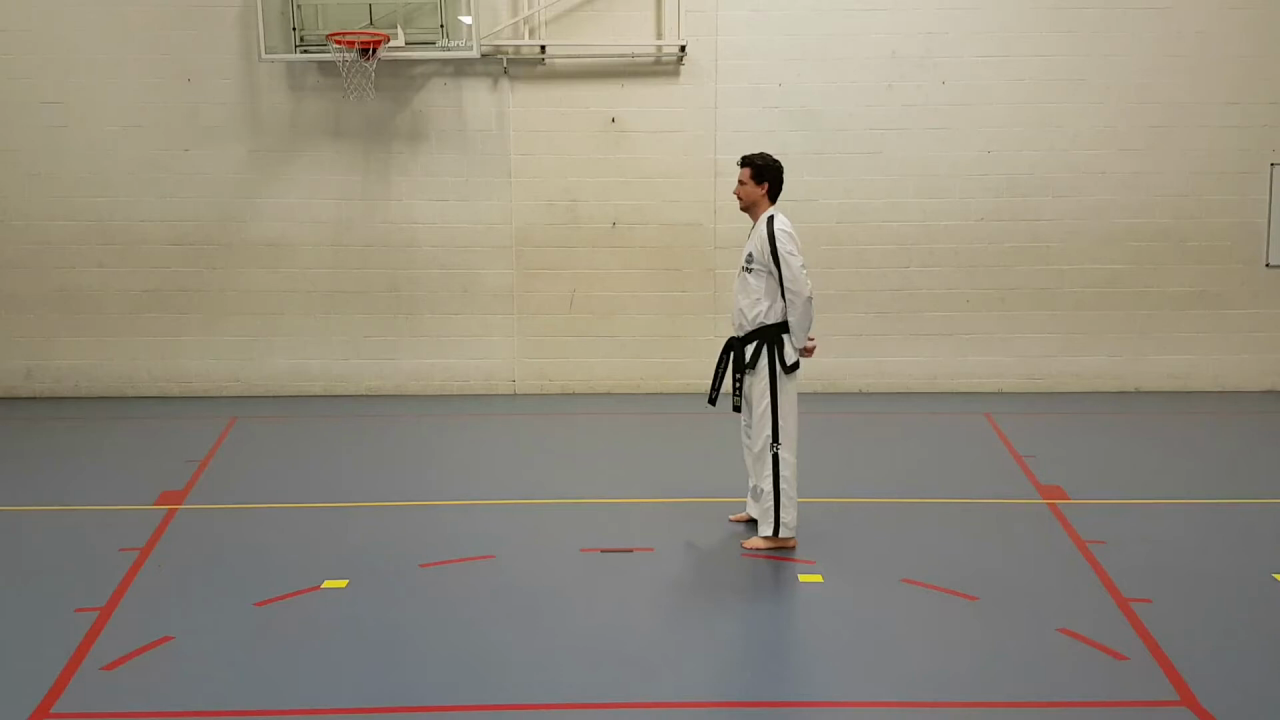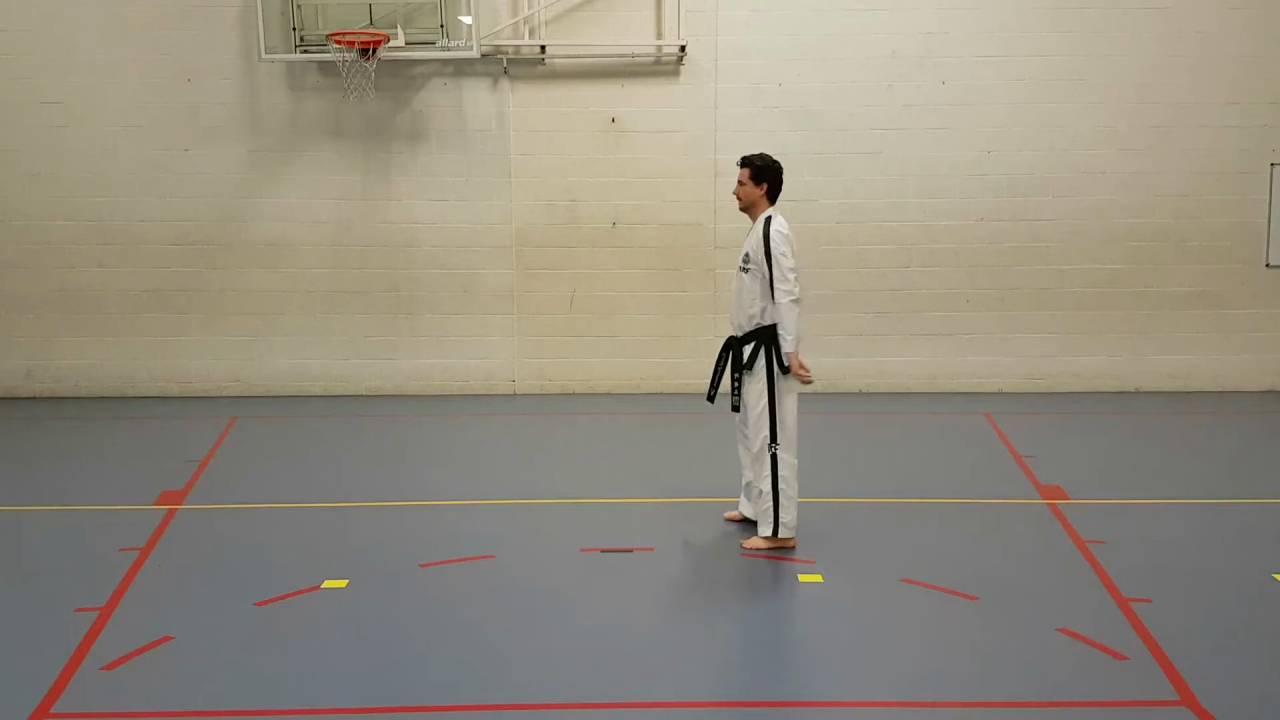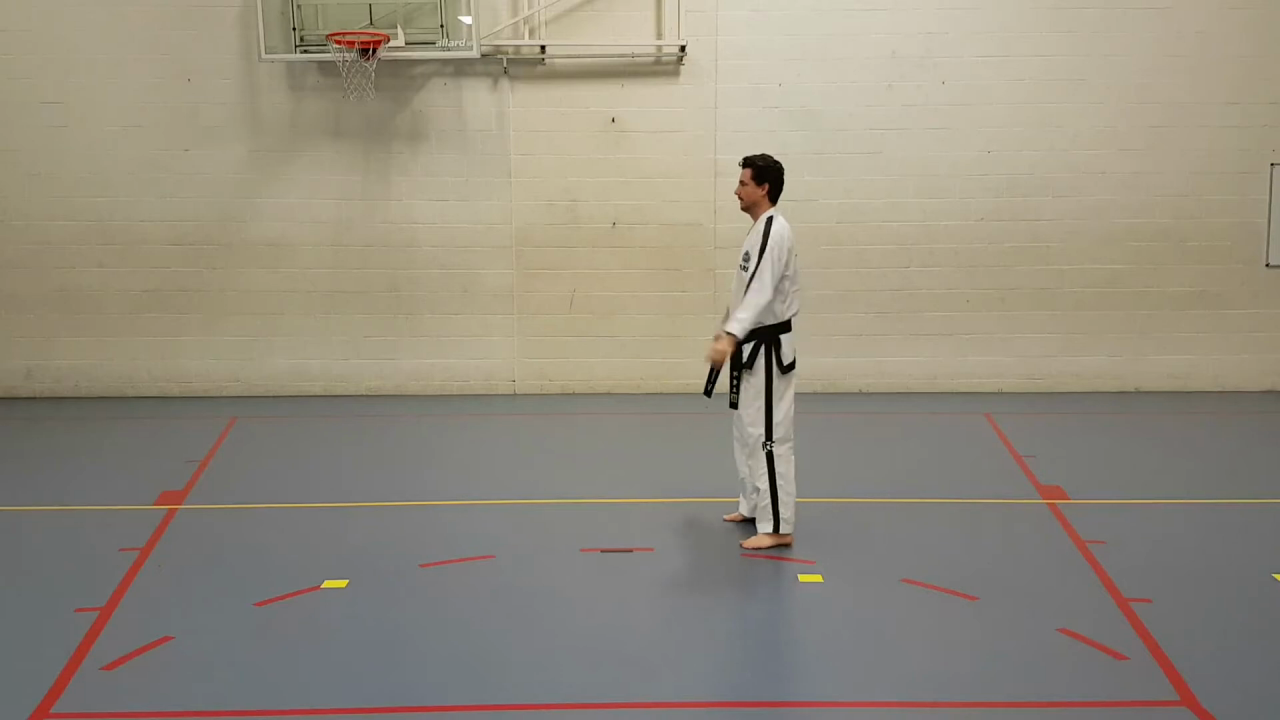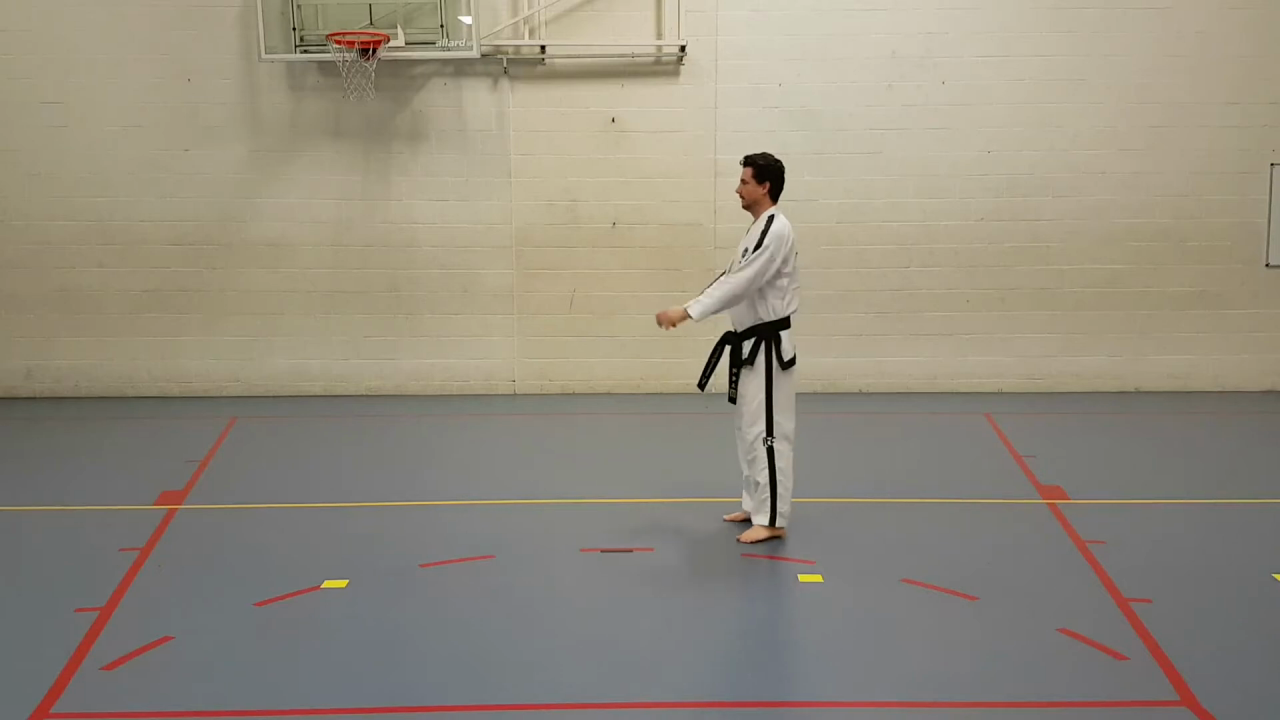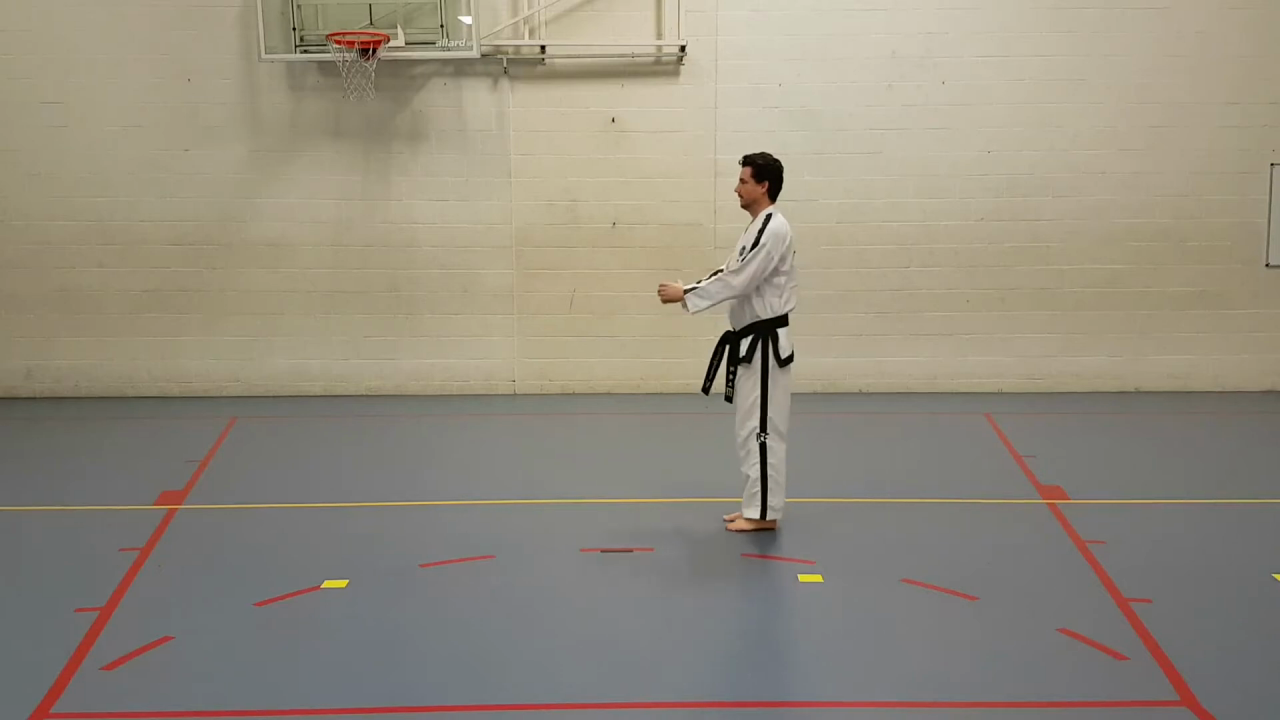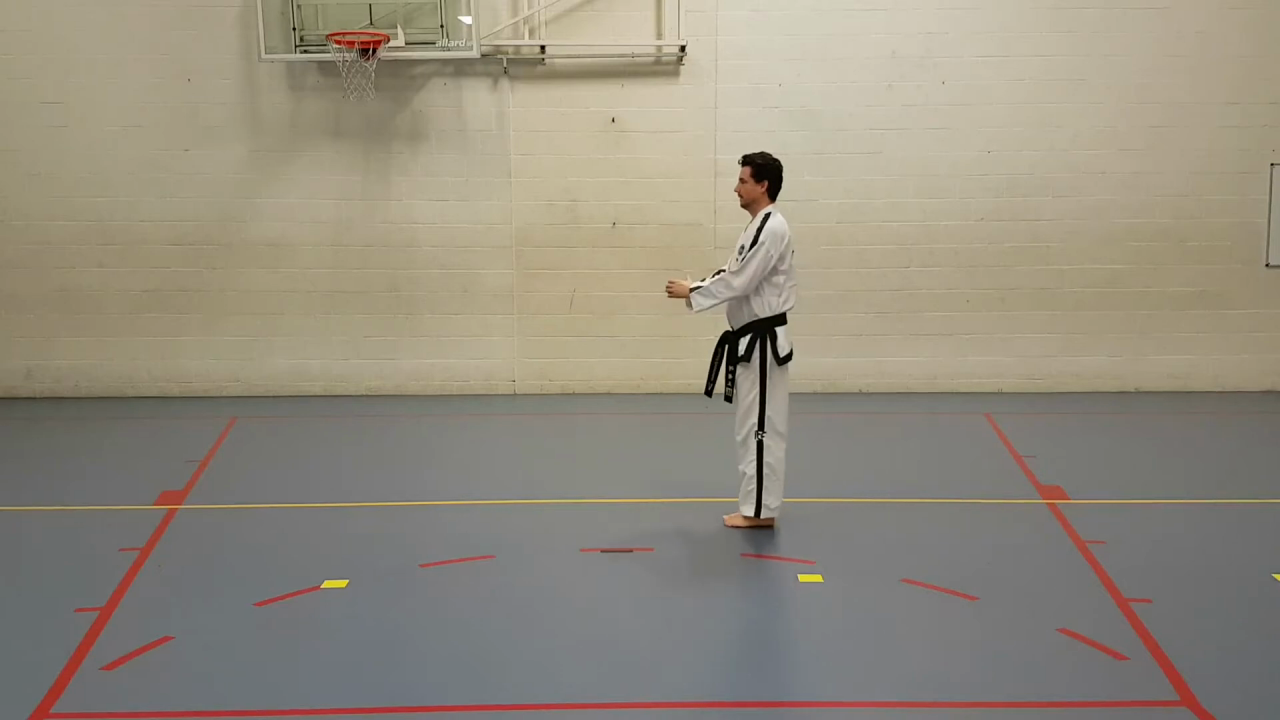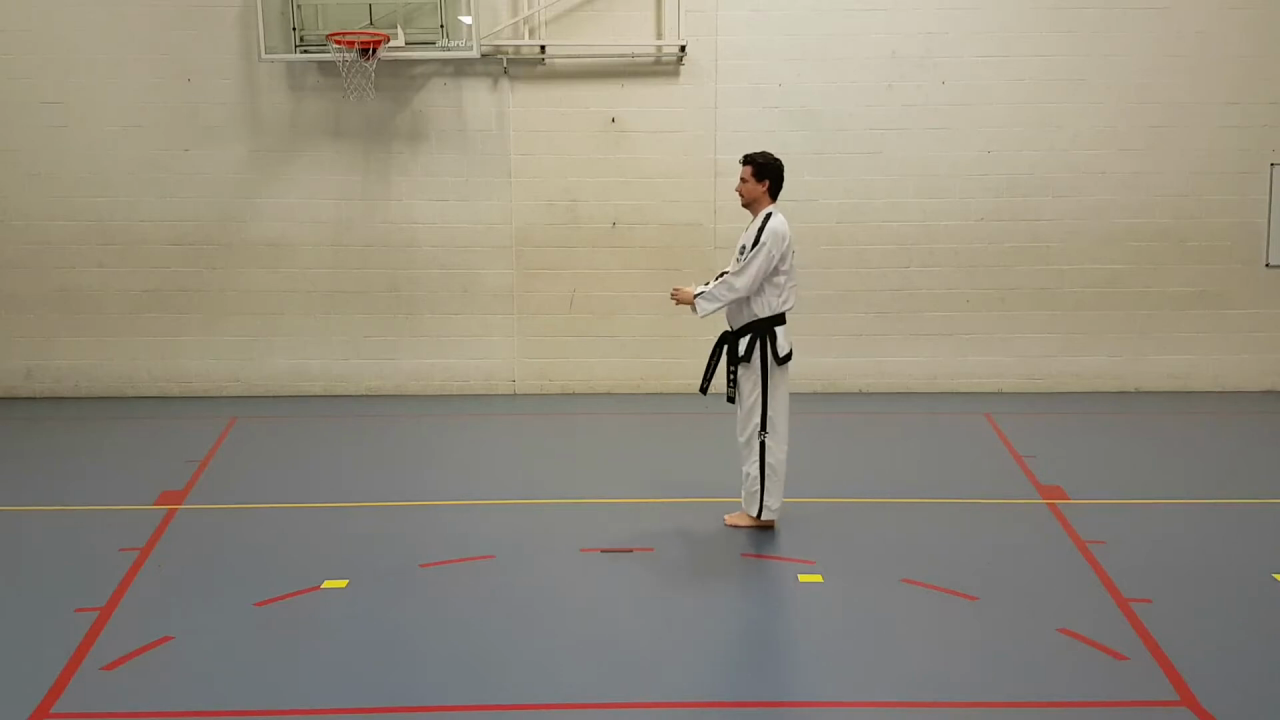
dt=0.2s
person 1, frame 1
left shoulder: (774, 231)
right shoulder: (762, 229)
left elbow: (799, 291)
left wrist: (799, 342)
right wrist: (797, 340)
left hip: (769, 351)
right hip: (756, 348)
left knee: (772, 439)
right knee: (755, 434)
left ankle: (779, 530)
right ankle: (761, 506)
person 1, frame 2
left shoulder: (772, 232)
right shoulder: (760, 230)
left elbow: (786, 295)
left wrist: (791, 352)
left hip: (767, 351)
right hip: (754, 348)
left knee: (770, 439)
right knee: (750, 433)
left ankle: (779, 530)
right ankle: (754, 505)
person 1, frame 3
left shoulder: (774, 231)
right shoulder: (761, 228)
left elbow: (761, 291)
left wrist: (730, 336)
right wrist: (727, 330)
left hip: (767, 349)
right hip: (755, 346)
left knee: (767, 435)
right knee: (747, 432)
left ankle: (778, 526)
right ankle: (753, 505)
person 1, frame 4
left shoulder: (775, 230)
right shoulder: (761, 227)
left elbow: (740, 283)
right elbow: (732, 277)
left wrist: (688, 311)
right wrist: (689, 308)
left hip: (767, 346)
right hip: (753, 343)
left knee: (765, 430)
right knee: (749, 428)
left ankle: (772, 519)
right ankle: (757, 505)
person 1, frame 5
left shoulder: (773, 229)
right shoulder: (759, 227)
left elbow: (738, 282)
right elbow: (730, 272)
left wrist: (686, 296)
right wrist: (686, 289)
left hip: (765, 343)
right hip: (752, 341)
left knee: (761, 427)
right knee: (750, 426)
left ankle: (763, 511)
right ankle: (757, 504)
person 1, frame 6
left shoulder: (771, 229)
right shoulder: (759, 226)
left elbow: (739, 282)
right elbow: (731, 273)
left wrist: (691, 293)
right wrist: (692, 288)
left hip: (762, 342)
right hip: (752, 340)
left knee: (759, 427)
right knee: (751, 426)
left ankle: (760, 510)
right ankle: (756, 504)
person 1, frame 7
left shoulder: (772, 229)
right shoulder: (760, 226)
left elbow: (742, 284)
right elbow: (733, 275)
left wrist: (696, 299)
right wrist: (697, 293)
left hip: (762, 341)
right hip: (752, 339)
left knee: (761, 427)
right knee: (752, 427)
left ankle: (762, 511)
right ankle: (756, 505)
